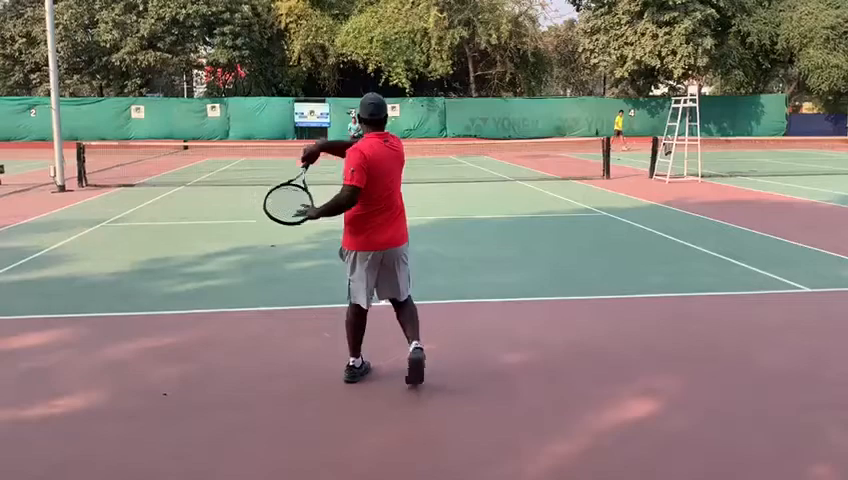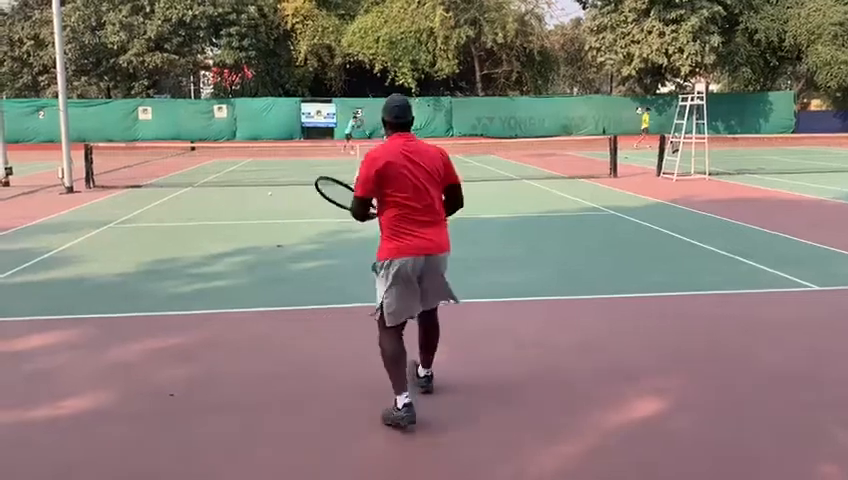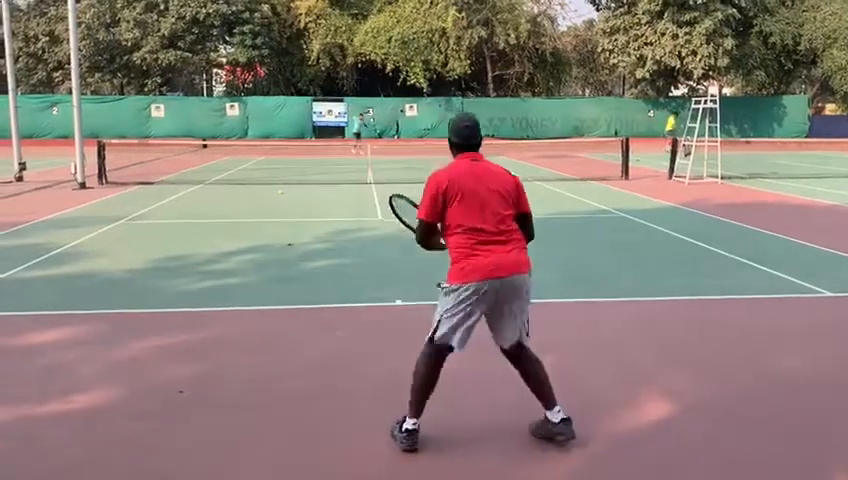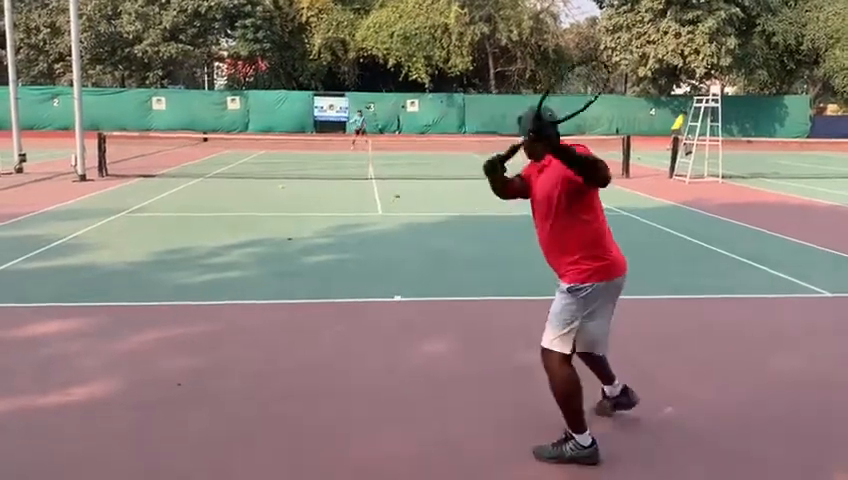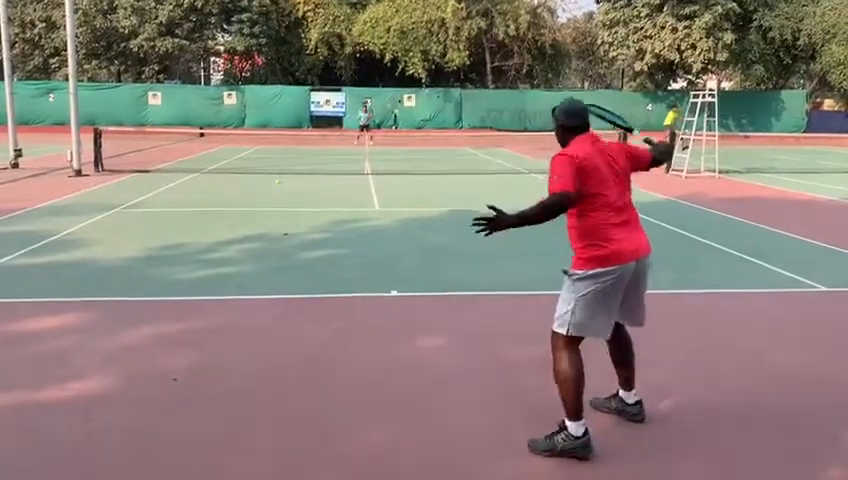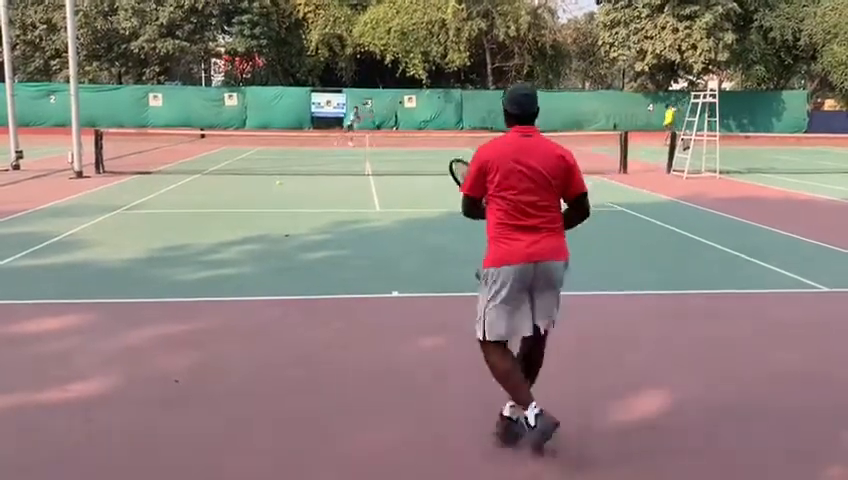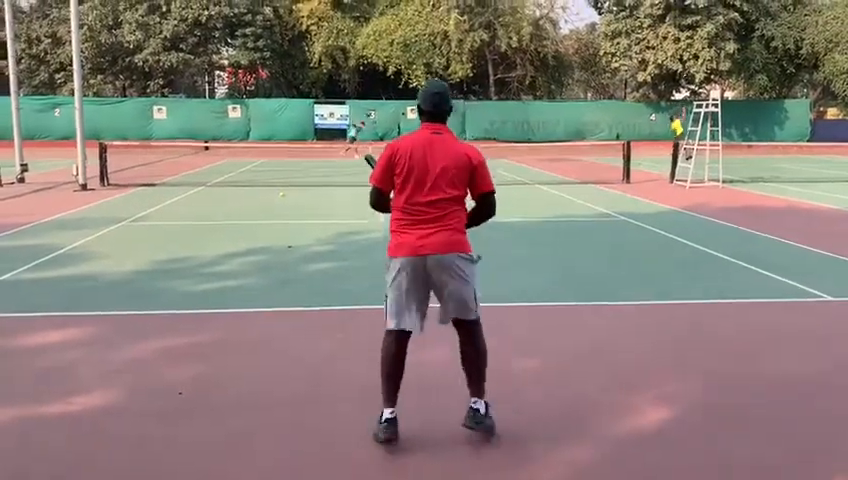
dt=0.7s
person 1, frame 1
left shoulder: (359, 153)
right shoulder: (395, 145)
left elbow: (348, 198)
left wrist: (316, 212)
right wrist: (321, 146)
left hip: (362, 243)
right hip: (395, 240)
left knee: (358, 303)
right knee: (402, 299)
left ankle: (354, 363)
right ankle: (416, 347)
person 1, frame 2
left shoulder: (375, 158)
right shoulder: (437, 154)
left elbow: (359, 211)
right elbow: (456, 201)
left wrist: (375, 211)
left hip: (399, 253)
right hip: (437, 248)
left knee: (389, 327)
right knee: (428, 311)
left ankle: (403, 403)
right ankle: (425, 373)
person 1, frame 3
left shoulder: (440, 179)
right shoulder: (507, 177)
left elbow: (423, 238)
right elbow: (528, 232)
left wrist: (443, 240)
left hip: (470, 277)
right hip: (516, 272)
left knee: (435, 350)
right knee: (517, 349)
left ankle: (409, 427)
right ankle: (557, 419)
person 1, frame 4
left shoulder: (569, 161)
right shoulder: (535, 169)
left elbow: (602, 177)
right elbow: (508, 191)
left wrist: (559, 149)
right wrist: (495, 170)
left hip: (592, 274)
right hip: (587, 272)
left knee: (554, 354)
right knee: (576, 336)
left ankle: (580, 442)
right ankle: (616, 392)
person 1, frame 5
left shoulder: (566, 158)
right shoulder: (618, 150)
left elbow: (561, 201)
right elbow: (660, 156)
left wrist: (510, 221)
right wrist: (659, 144)
left hip: (600, 262)
right hip: (638, 254)
left knee: (564, 341)
right knee: (613, 324)
left ankle: (574, 432)
right ankle: (629, 399)
person 1, frame 6
left shoulder: (487, 153)
right shoulder: (561, 155)
left elbow: (470, 209)
right elbow: (581, 211)
left hip: (506, 261)
right hip: (552, 258)
left knee: (493, 344)
right knee: (535, 335)
left ankle: (533, 414)
right ankle: (514, 412)
person 1, frame 7
left shoulder: (397, 148)
right shoulder: (469, 154)
left elbow: (377, 202)
right elbow: (487, 209)
left hip: (405, 252)
right hip: (452, 251)
left knee: (397, 334)
right knee: (469, 326)
left ankle: (388, 417)
right ankle: (478, 407)
